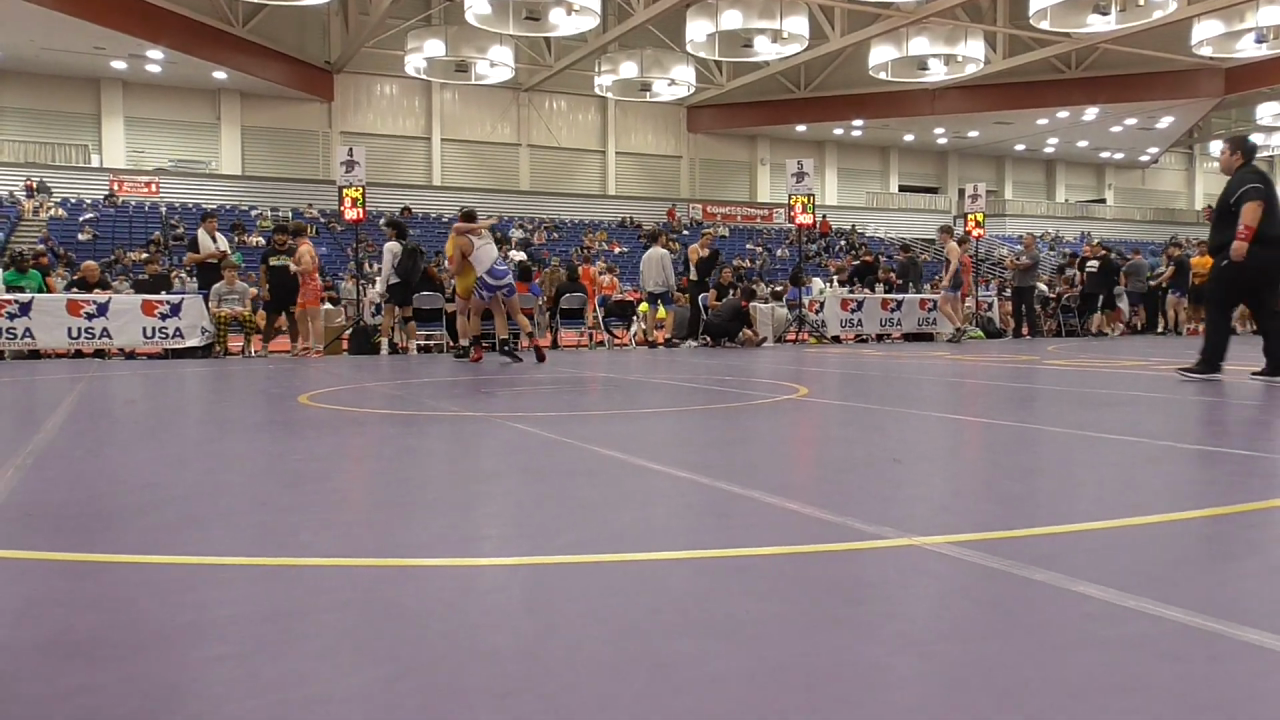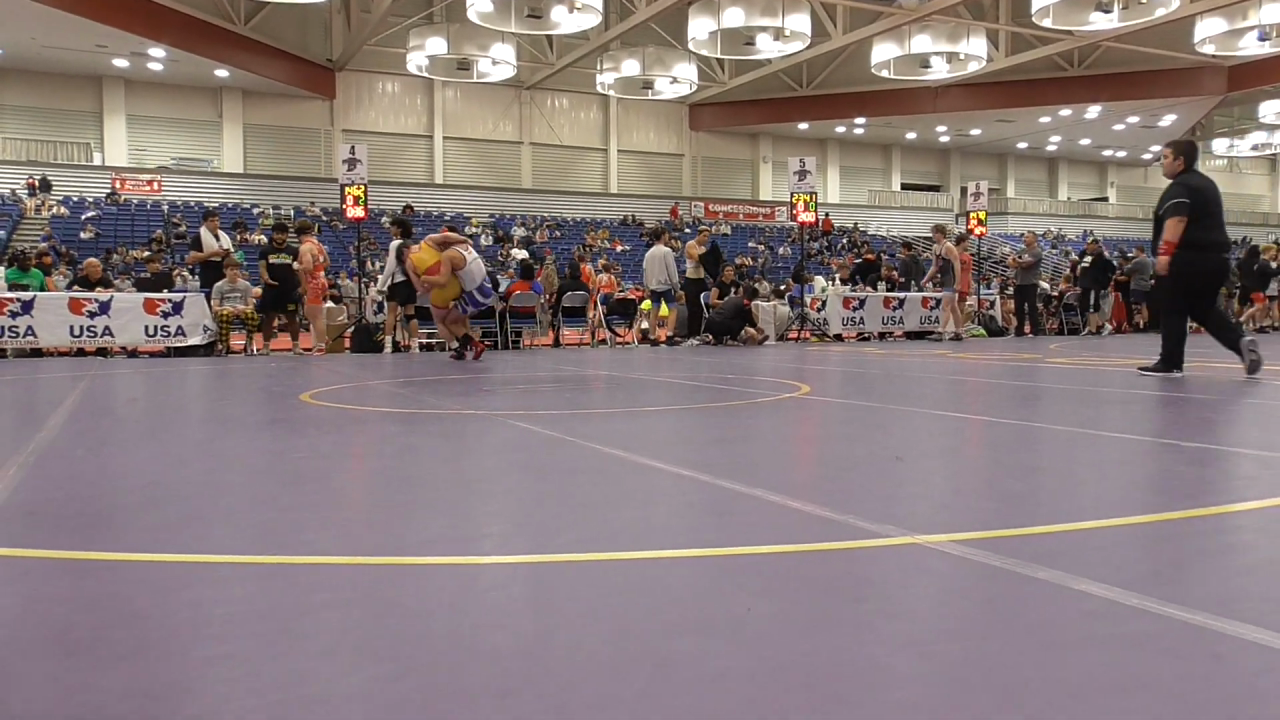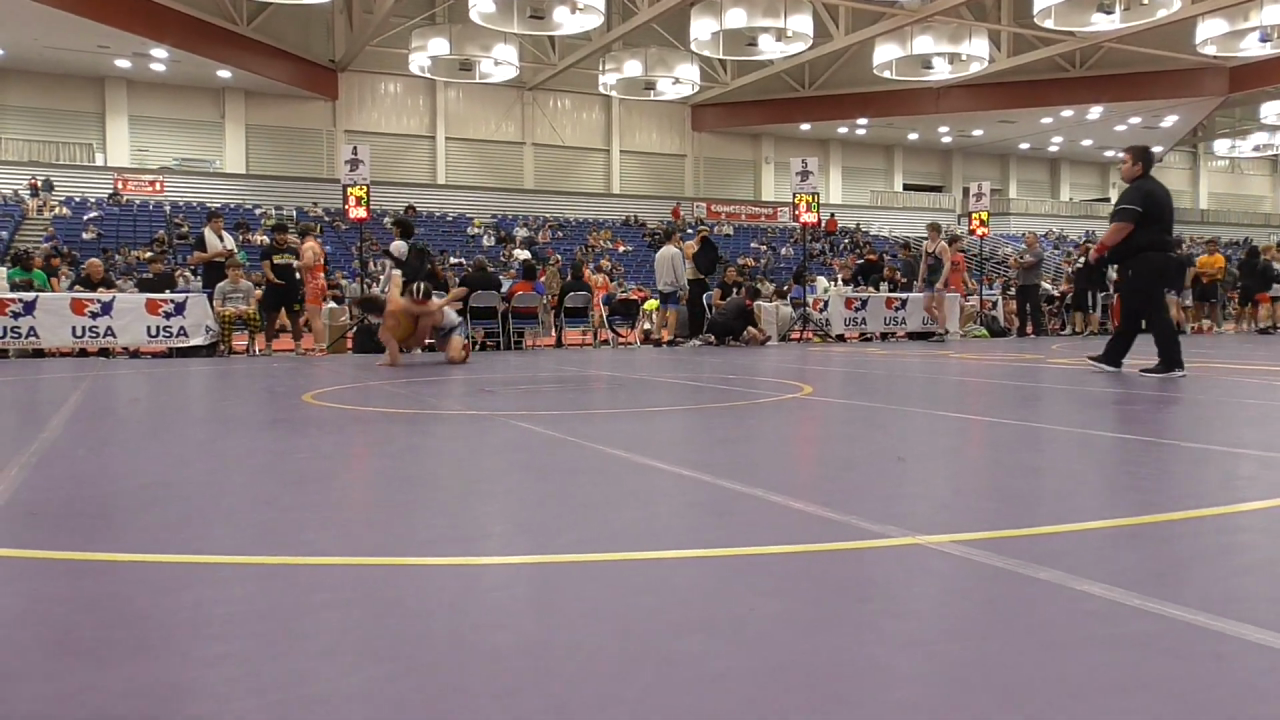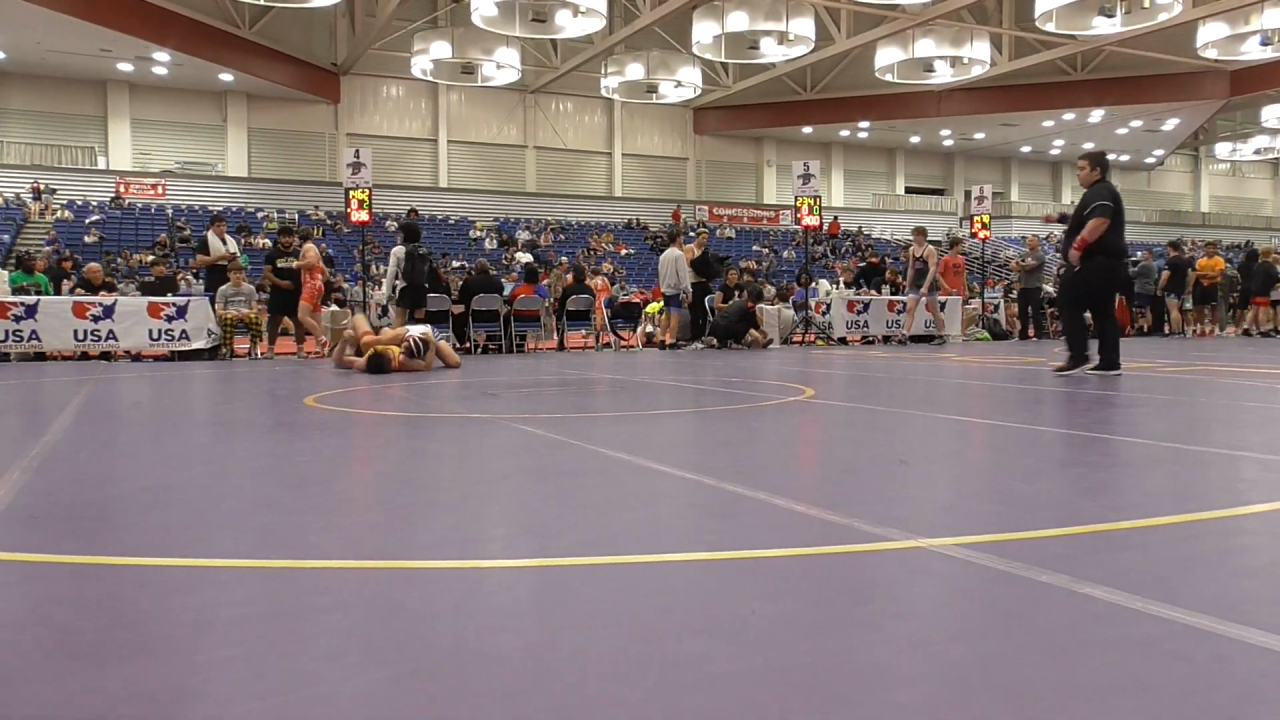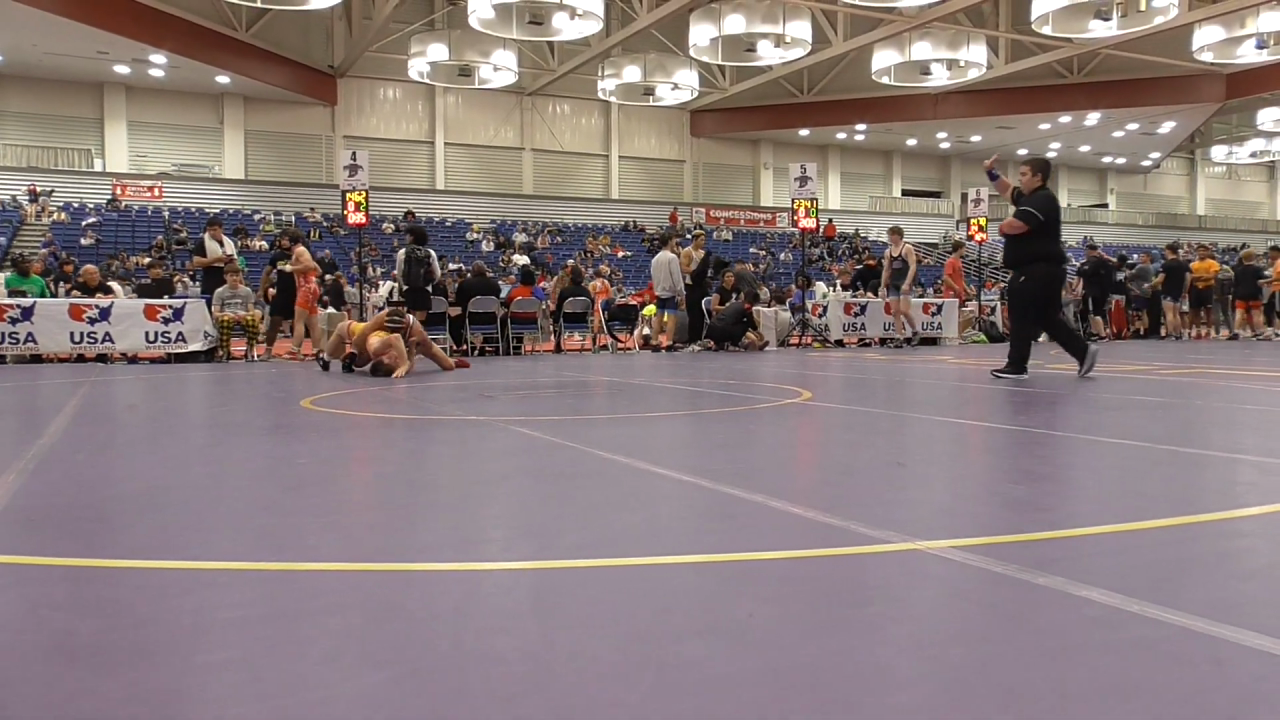
dt=0.4s
person 1, frame 1
left shoulder: (1245, 177)
right shoulder: (1252, 178)
left elbow: (1252, 205)
left wrist: (1241, 238)
right wrist: (1217, 217)
left hip: (1246, 255)
left knee: (1217, 307)
left ankle: (1209, 365)
person 1, frame 2
left shoulder: (1179, 187)
right shoulder: (1206, 184)
left elbow: (1176, 221)
left wrist: (1164, 253)
left hip: (1188, 259)
right hip: (1216, 257)
left knee: (1171, 312)
right knee: (1206, 310)
left ankle: (1170, 363)
right ankle: (1242, 342)
person 1, frame 3
left shoulder: (1136, 192)
right shoulder: (1157, 189)
left elbow: (1122, 227)
left wrist: (1098, 249)
left hip: (1143, 260)
right hip: (1159, 257)
left knee: (1153, 311)
right knee: (1131, 310)
left ankle: (1172, 363)
right ankle: (1111, 357)
person 1, frame 4
left shoulder: (1102, 192)
right shoulder: (1097, 192)
left elbow: (1099, 222)
right elbow: (1083, 219)
left wrist: (1077, 246)
right wrist: (1060, 219)
left hip: (1096, 263)
right hip: (1108, 263)
left knee: (1069, 308)
right knee: (1104, 313)
left ankle: (1079, 358)
right ankle: (1109, 362)
person 1, frame 5
left shoulder: (1042, 199)
right shoulder: (1031, 196)
left elbow: (1014, 225)
right elbow: (1007, 190)
left wrist: (1003, 226)
right wrist: (991, 173)
left hip: (1039, 270)
right hip: (1039, 269)
left knee: (1022, 317)
right knee: (1049, 318)
left ankle: (1015, 367)
right ankle: (1084, 351)
